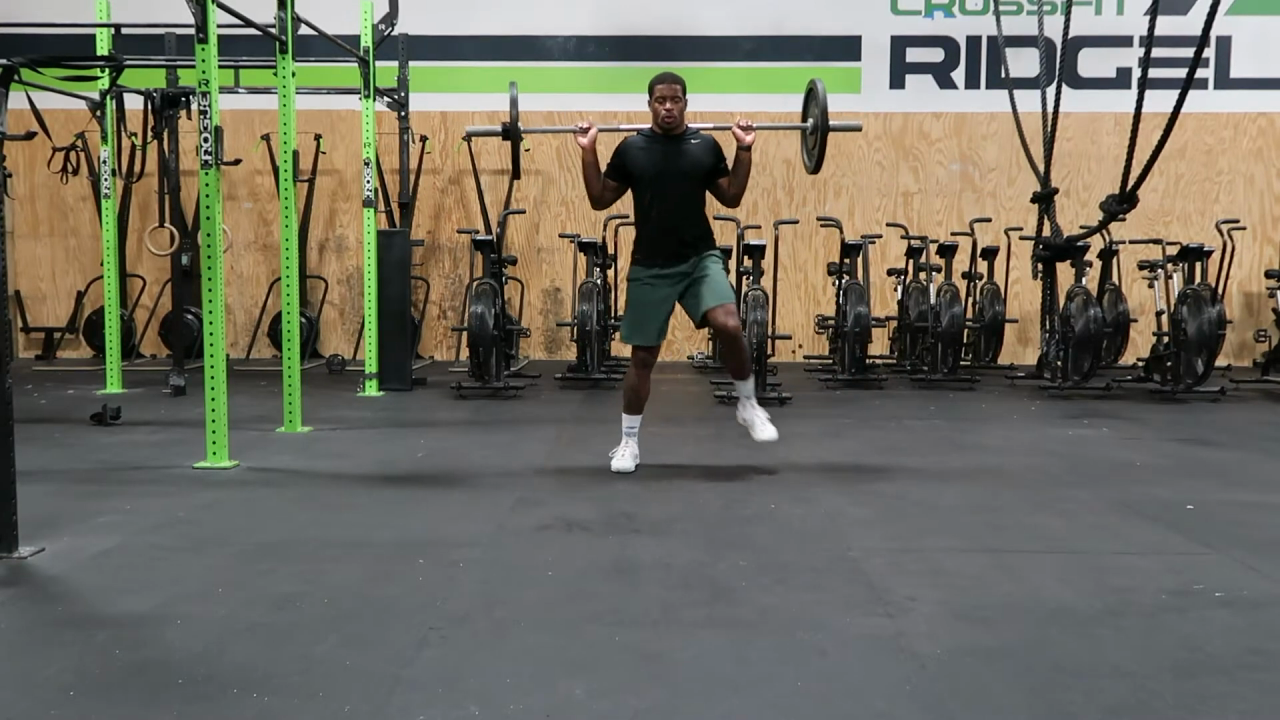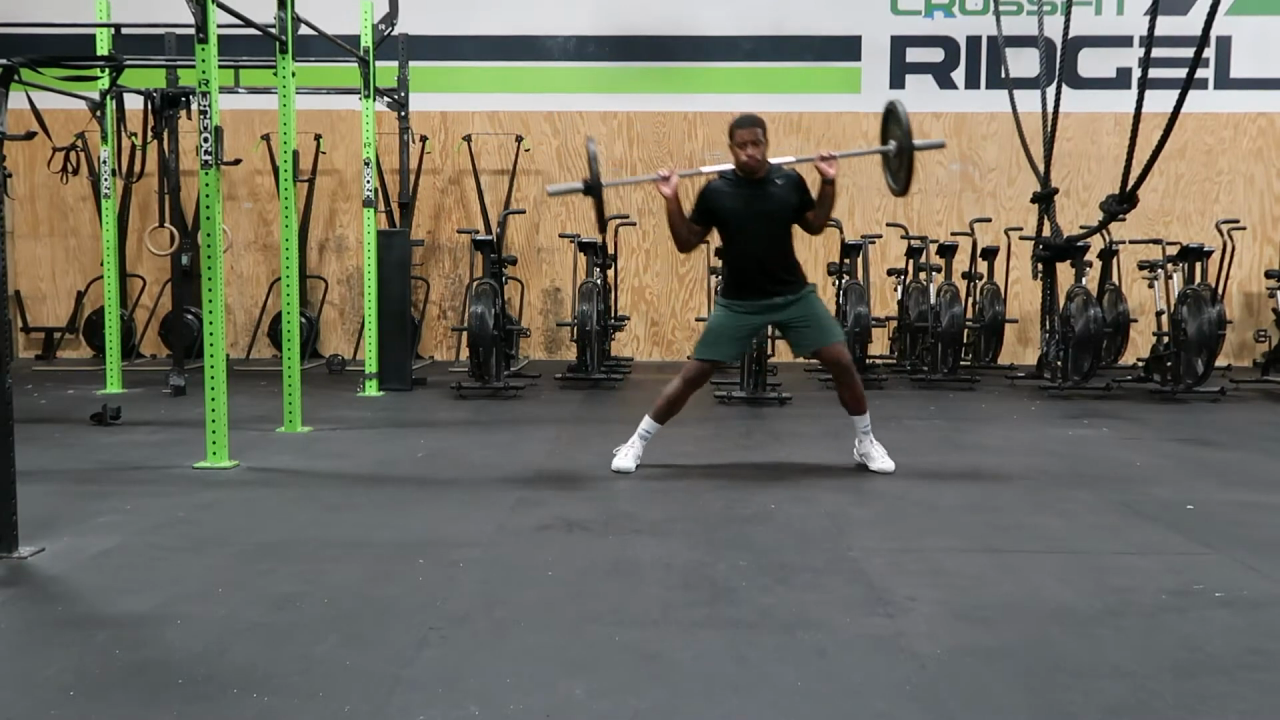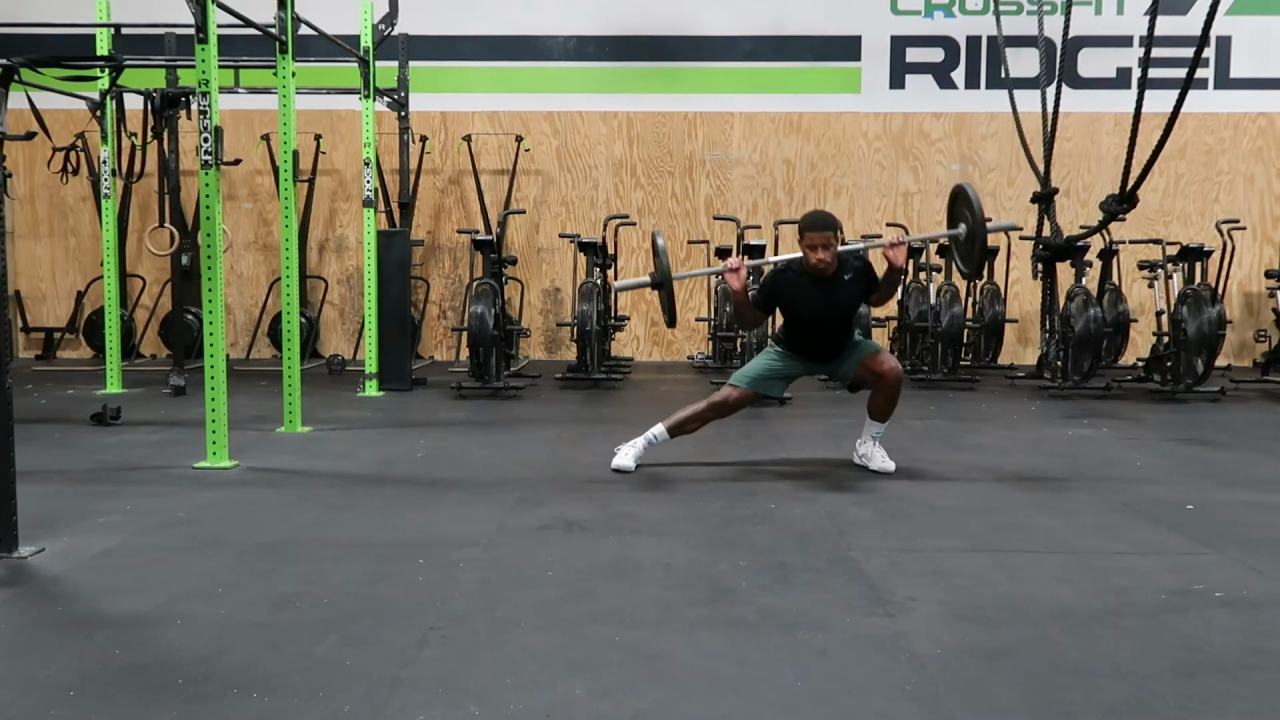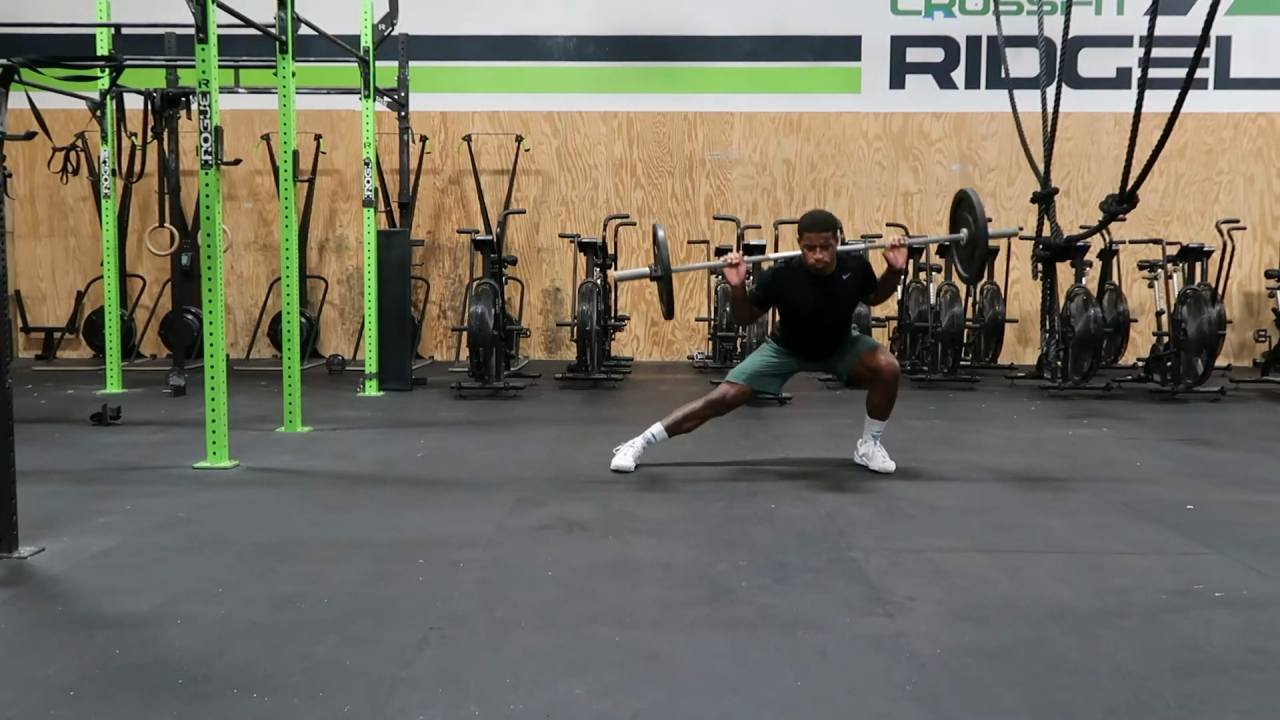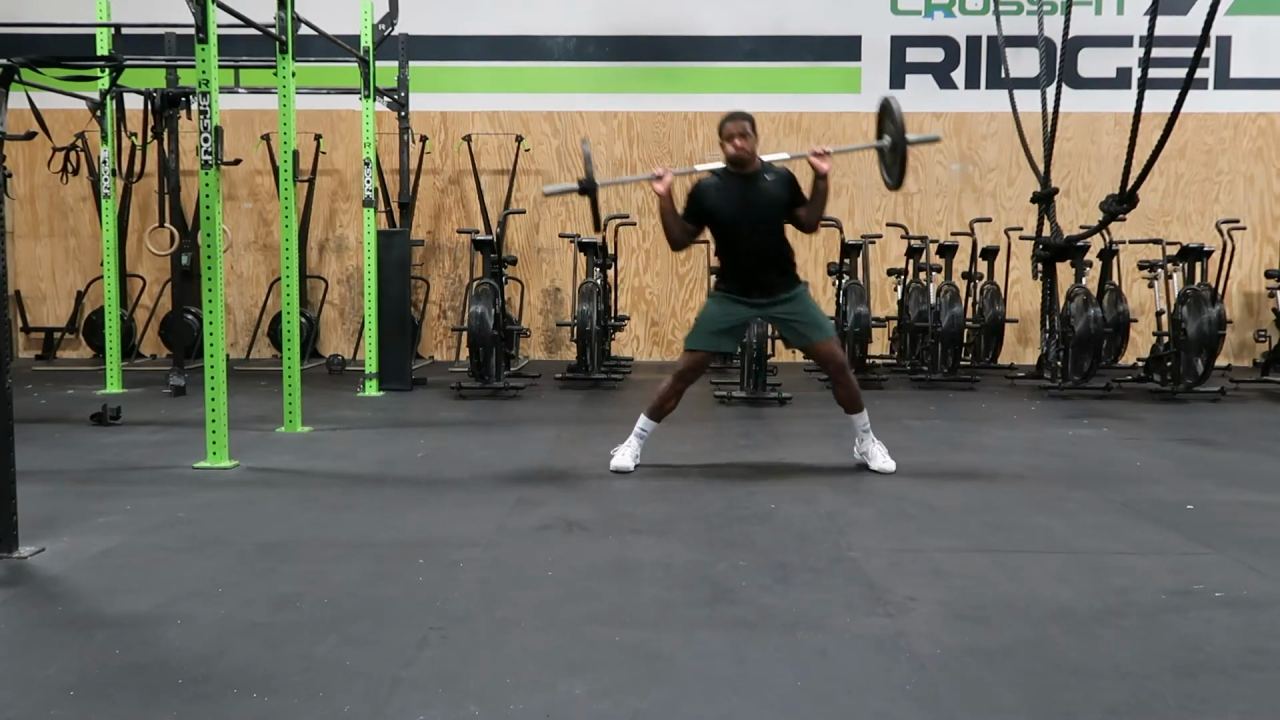
dt=0.4s
person 1, frame 1
left shoulder: (705, 145)
right shoulder: (631, 148)
left elbow: (731, 197)
right elbow: (600, 200)
left wrist: (744, 149)
right wrist: (588, 151)
left hip: (700, 259)
right hip: (650, 267)
left knee: (729, 328)
right knee: (643, 356)
left ankle: (748, 404)
right ankle: (629, 442)
person 1, frame 2
left shoulder: (789, 181)
right shoulder: (716, 191)
left elbow: (815, 226)
right elbow: (685, 244)
left wrist: (828, 183)
right wrist: (671, 200)
left hip: (793, 293)
right hip: (738, 302)
left knee: (841, 363)
right knee: (695, 374)
left ankle: (866, 442)
right ankle: (636, 443)
person 1, frame 3
left shoulder: (857, 268)
right shoulder: (782, 278)
left elbow: (876, 299)
right elbow: (749, 322)
left wrist: (895, 269)
right wrist: (739, 291)
left hip: (842, 348)
right hip: (789, 353)
left knee: (890, 372)
right knee: (724, 401)
left ankle: (868, 445)
right ankle: (640, 444)
person 1, frame 4
left shoulder: (855, 267)
right shoulder: (781, 275)
left elbow: (874, 298)
right elbow: (746, 318)
left wrist: (895, 271)
right wrist: (737, 286)
left hip: (840, 345)
right hip: (786, 350)
left knee: (887, 368)
right knee: (721, 398)
left ankle: (869, 445)
right ankle: (638, 444)
person 1, frame 5
left shoulder: (780, 178)
right shoulder: (707, 189)
left elbow: (808, 223)
right elbow: (678, 242)
left wrist: (821, 177)
right wrist: (665, 198)
left hip: (786, 292)
right hip: (731, 296)
left knee: (834, 361)
right knee: (688, 368)
left ankle: (866, 441)
right ankle: (634, 442)
